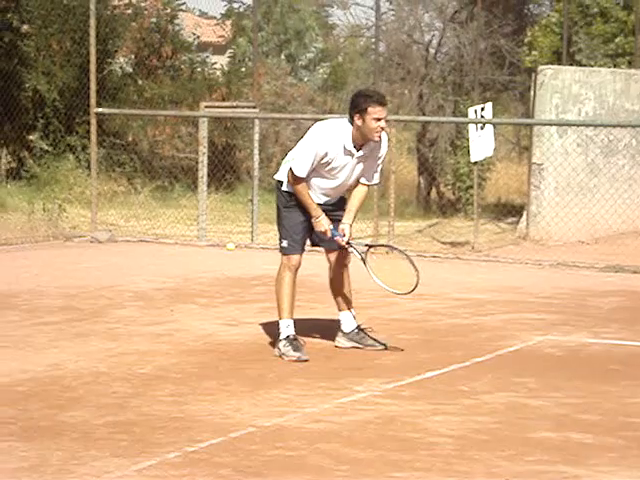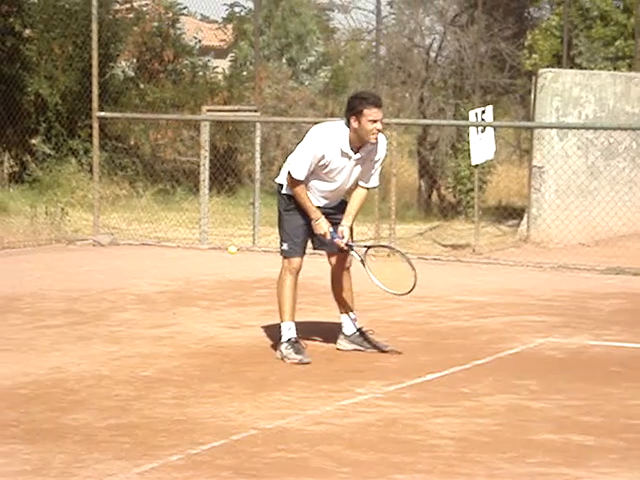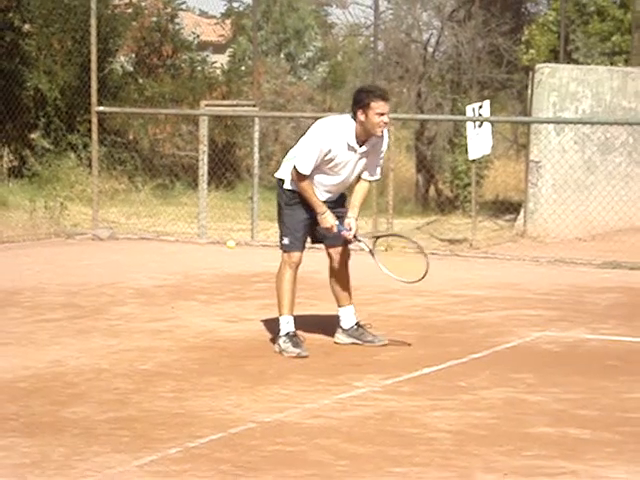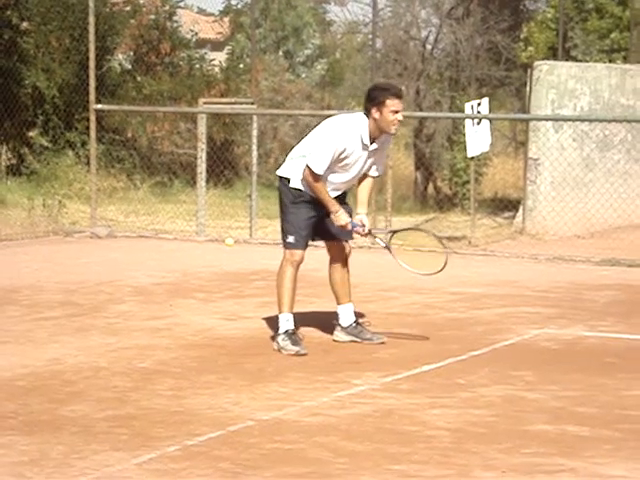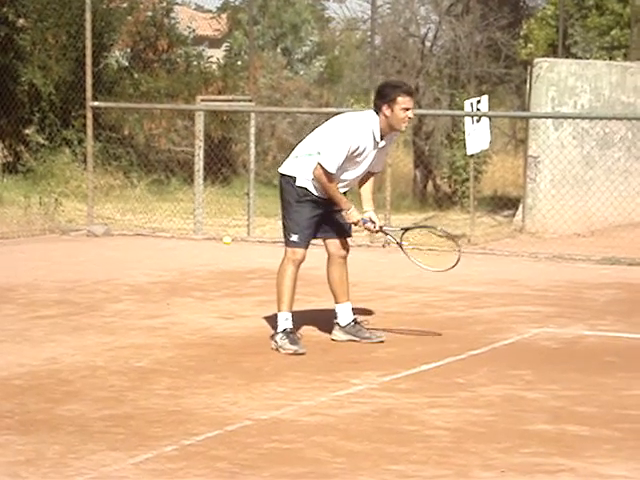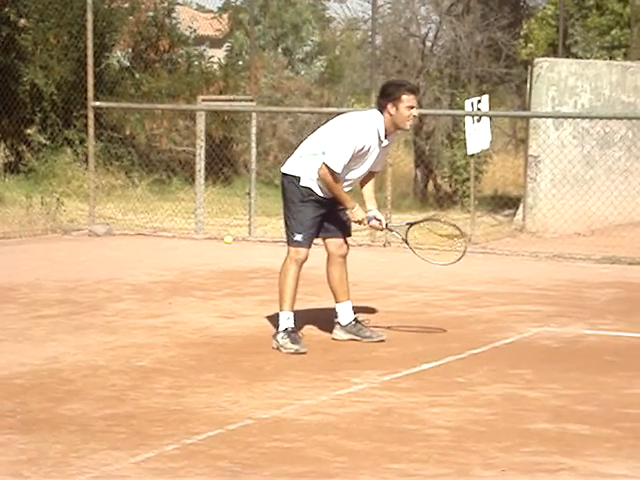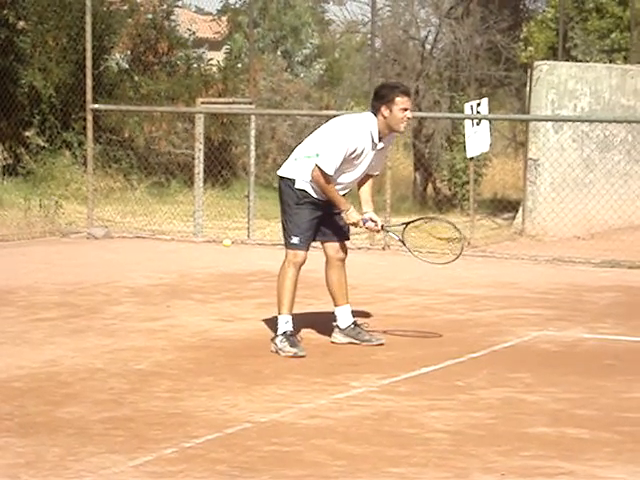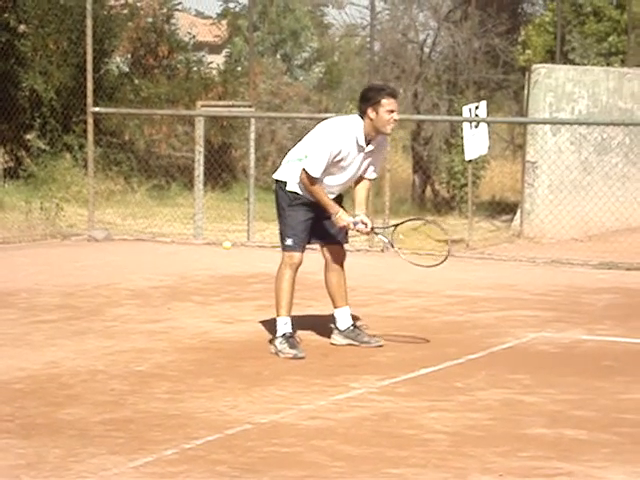
dt=0.2s
person 1, frame 1
left shoulder: (380, 143)
right shoulder: (325, 136)
left elbow: (363, 183)
right elbow: (295, 178)
left wrist: (347, 221)
right wrist: (316, 215)
left hip: (332, 197)
right hip: (294, 191)
left knee: (340, 258)
right knee: (291, 260)
left ankle: (348, 329)
right ankle: (286, 336)
person 1, frame 2
left shoulder: (378, 145)
right shoulder: (322, 138)
left elbow: (363, 186)
right elbow: (294, 181)
left wrist: (346, 223)
right wrist: (316, 217)
left hip: (333, 199)
right hip: (296, 195)
left knee: (342, 262)
right knee: (292, 263)
left ankle: (350, 332)
right ankle: (288, 339)
person 1, frame 3
left shoulder: (381, 139)
right shoulder: (327, 132)
left elbow: (365, 178)
right elbow: (299, 176)
left wrist: (352, 216)
right wrist: (321, 212)
left hip: (332, 194)
right hip: (296, 189)
left knee: (340, 255)
right knee: (292, 257)
left ankle: (348, 326)
right ankle: (286, 333)
person 1, frame 4
left shoulder: (385, 137)
right shoulder: (340, 131)
left elbow: (369, 174)
right elbow: (311, 176)
left wrist: (362, 212)
right wrist: (335, 210)
left hip: (333, 190)
right hip: (299, 185)
left knee: (341, 252)
right knee: (294, 255)
left ankle: (346, 323)
right ankle: (285, 330)
person 1, frame 5
left shoulder: (388, 135)
right shoulder: (352, 129)
left elbow: (369, 172)
right elbow: (321, 173)
left wrist: (368, 209)
right wrist: (347, 208)
left hip: (332, 188)
right hip: (302, 181)
left knee: (340, 251)
right knee: (295, 253)
left ankle: (345, 322)
right ankle: (283, 330)
person 1, frame 6
left shoulder: (387, 133)
right shoulder: (358, 129)
left elbow: (369, 171)
right elbow: (325, 172)
left wrist: (371, 207)
right wrist: (352, 207)
left hip: (331, 188)
right hip: (303, 181)
left knee: (339, 250)
right knee: (298, 252)
left ankle: (345, 321)
right ankle: (285, 329)
person 1, frame 7
left shoulder: (386, 137)
right shoulder: (351, 130)
left elbow: (367, 174)
right elbow: (319, 174)
left wrist: (368, 209)
right wrist: (346, 209)
left hip: (329, 191)
right hip: (301, 184)
left knee: (337, 254)
right knee: (296, 256)
left ankle: (344, 325)
right ankle: (284, 332)
person 1, frame 8
left shoulder: (381, 140)
right shoulder: (336, 133)
left elbow: (364, 176)
right elbow: (307, 178)
left wrist: (360, 212)
right wrist: (336, 212)
left hip: (328, 193)
right hip: (295, 188)
left knee: (336, 256)
right knee: (292, 257)
left ankle: (344, 327)
right ankle: (283, 334)
